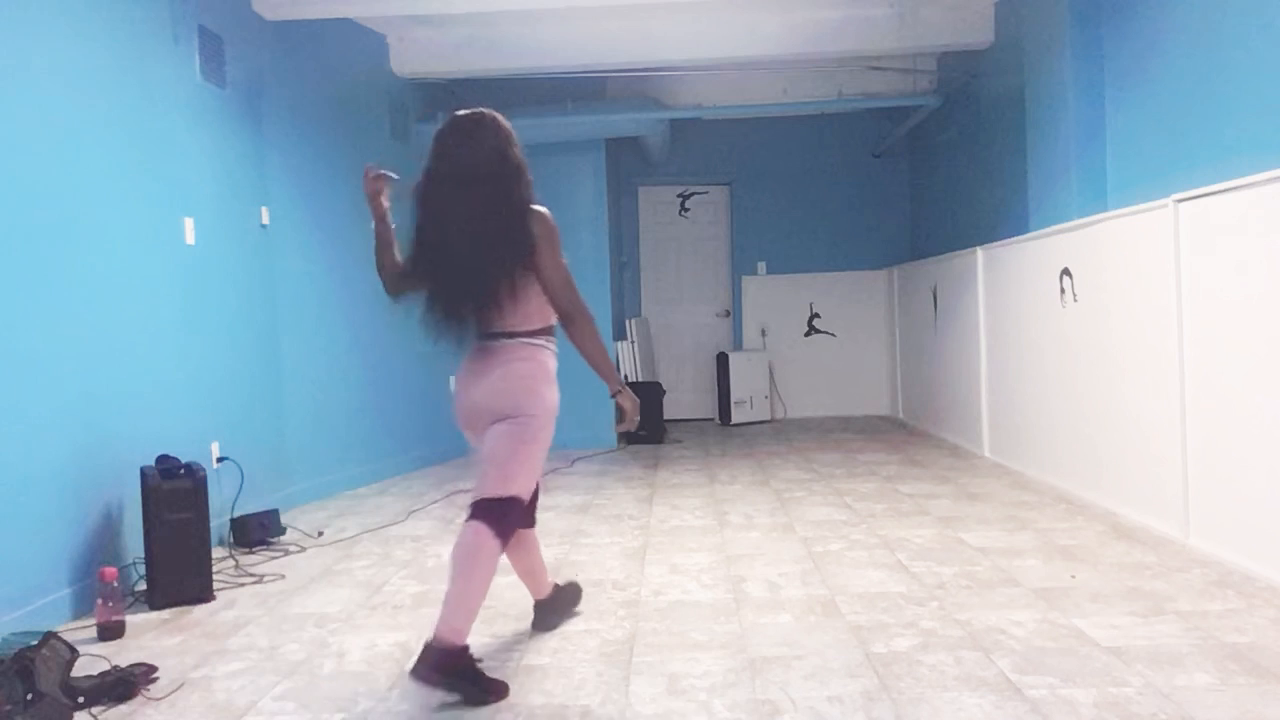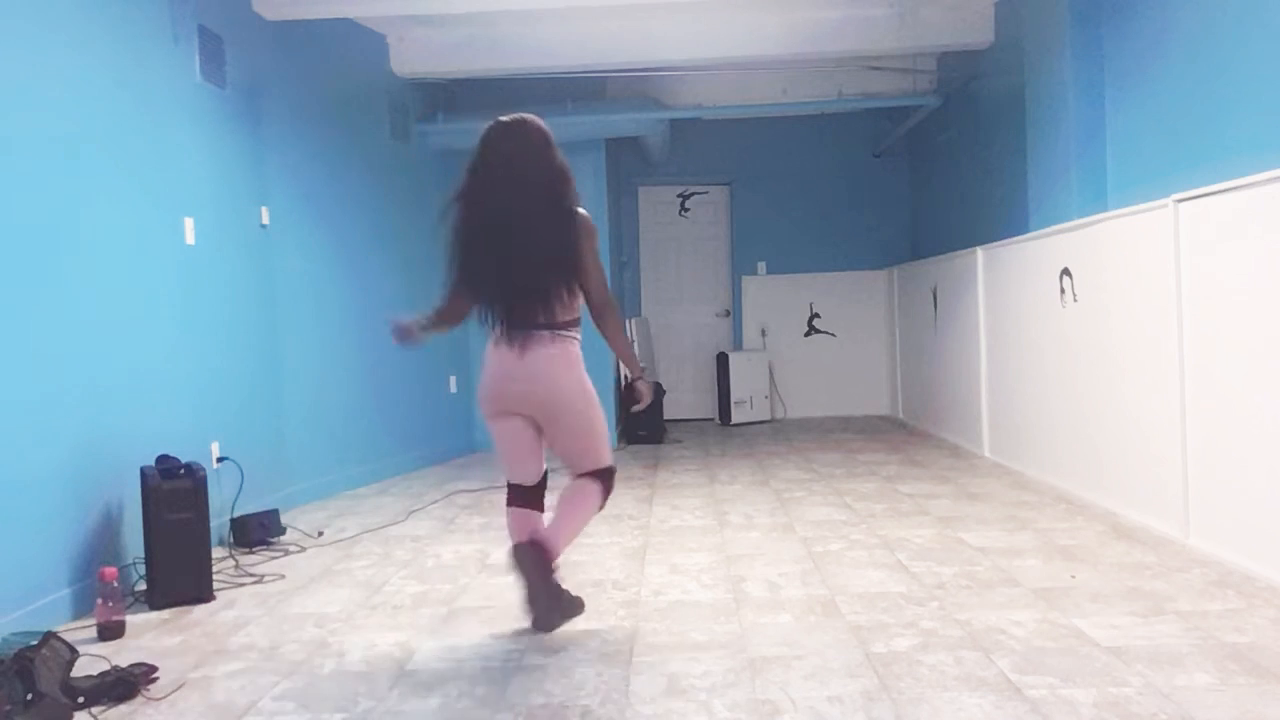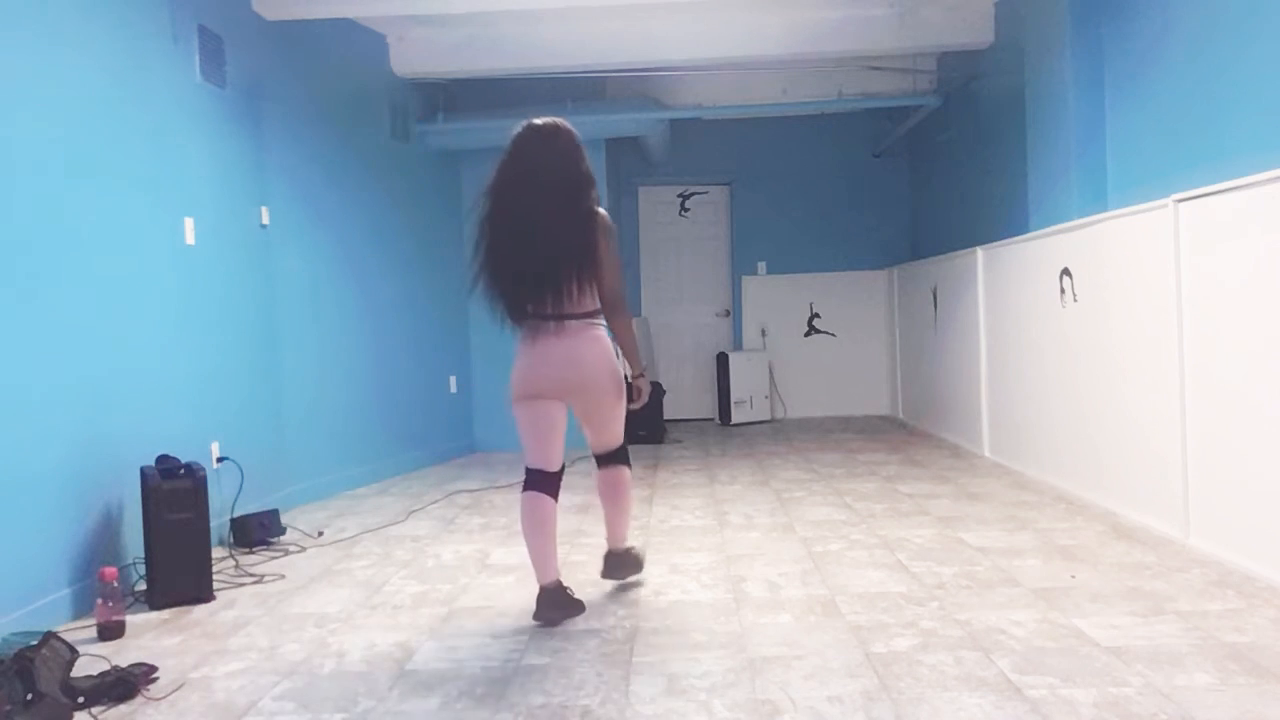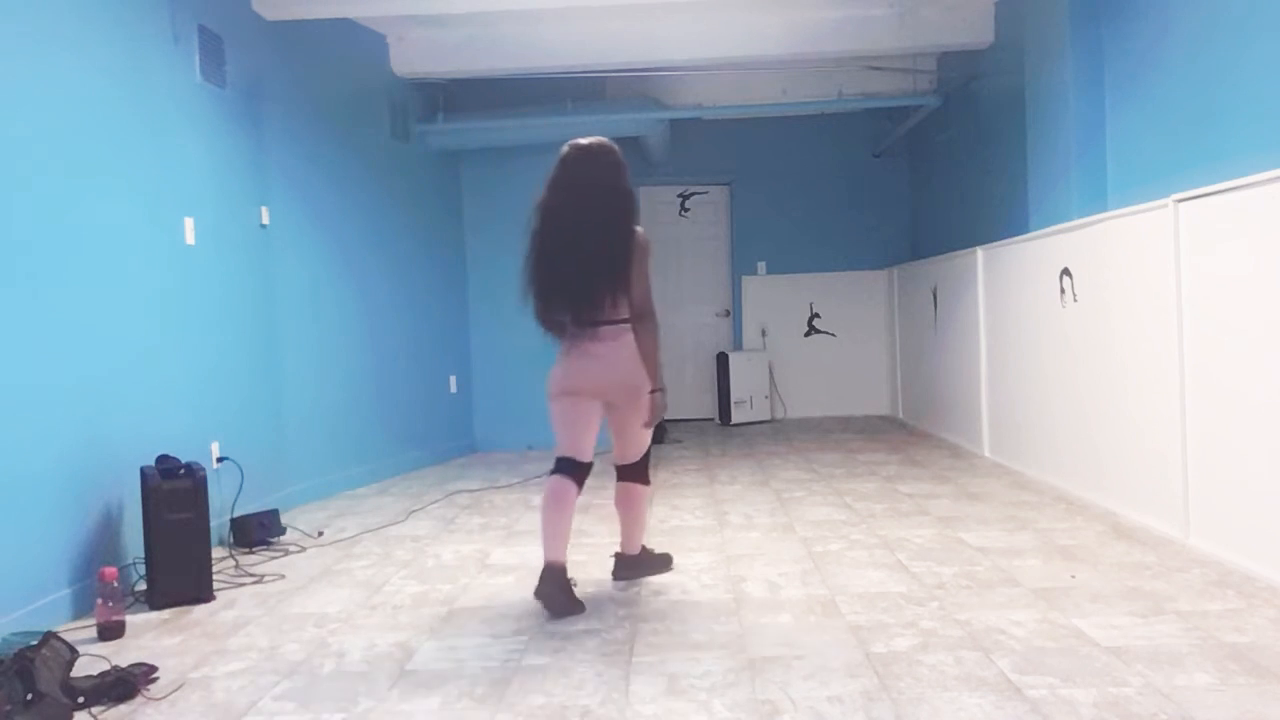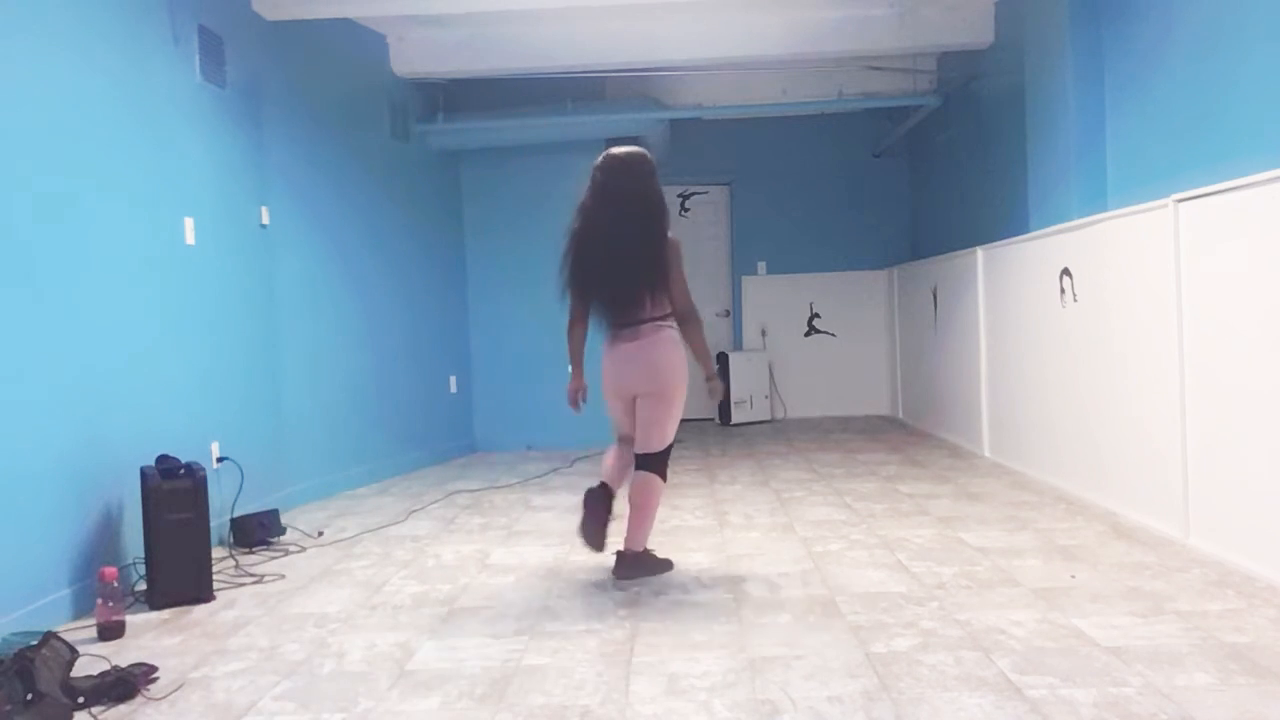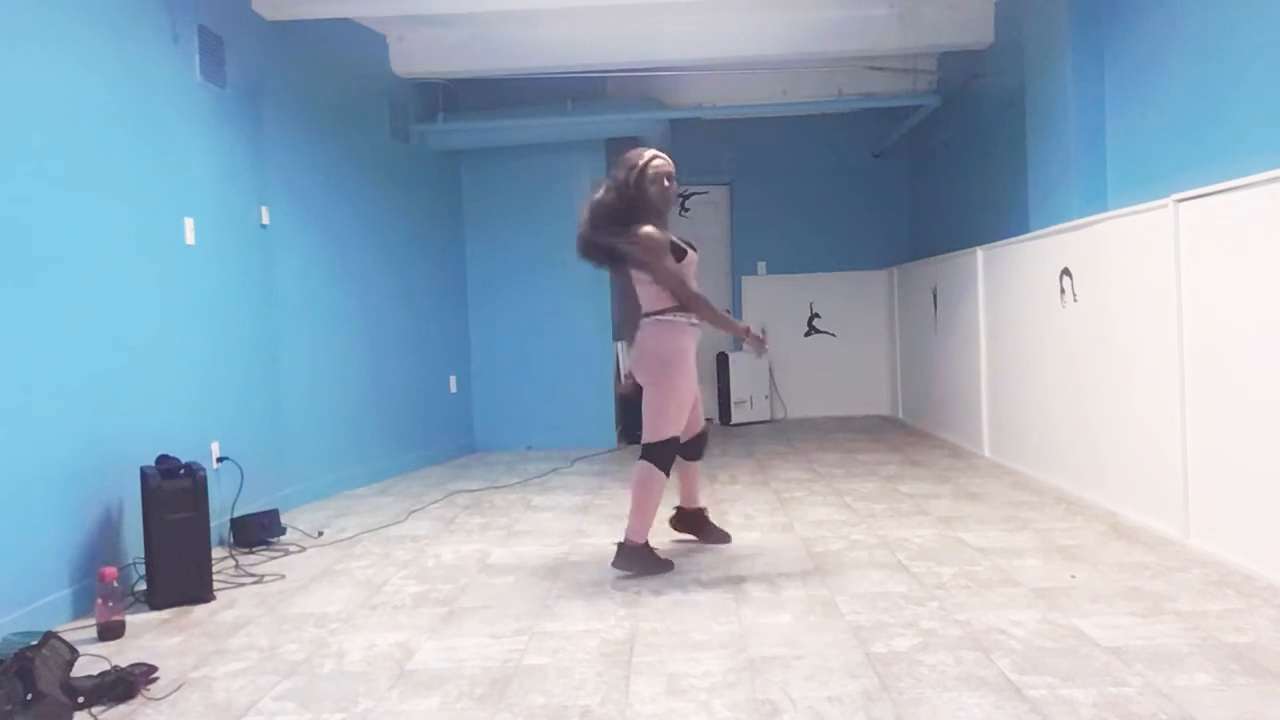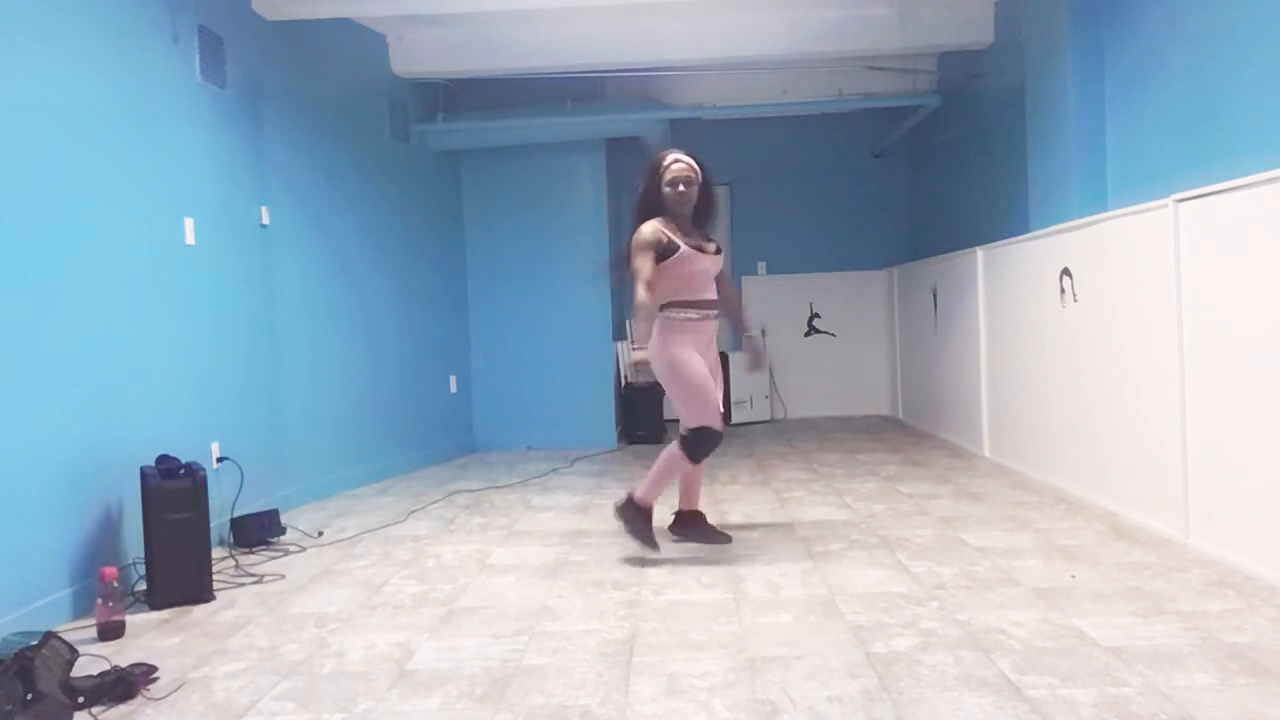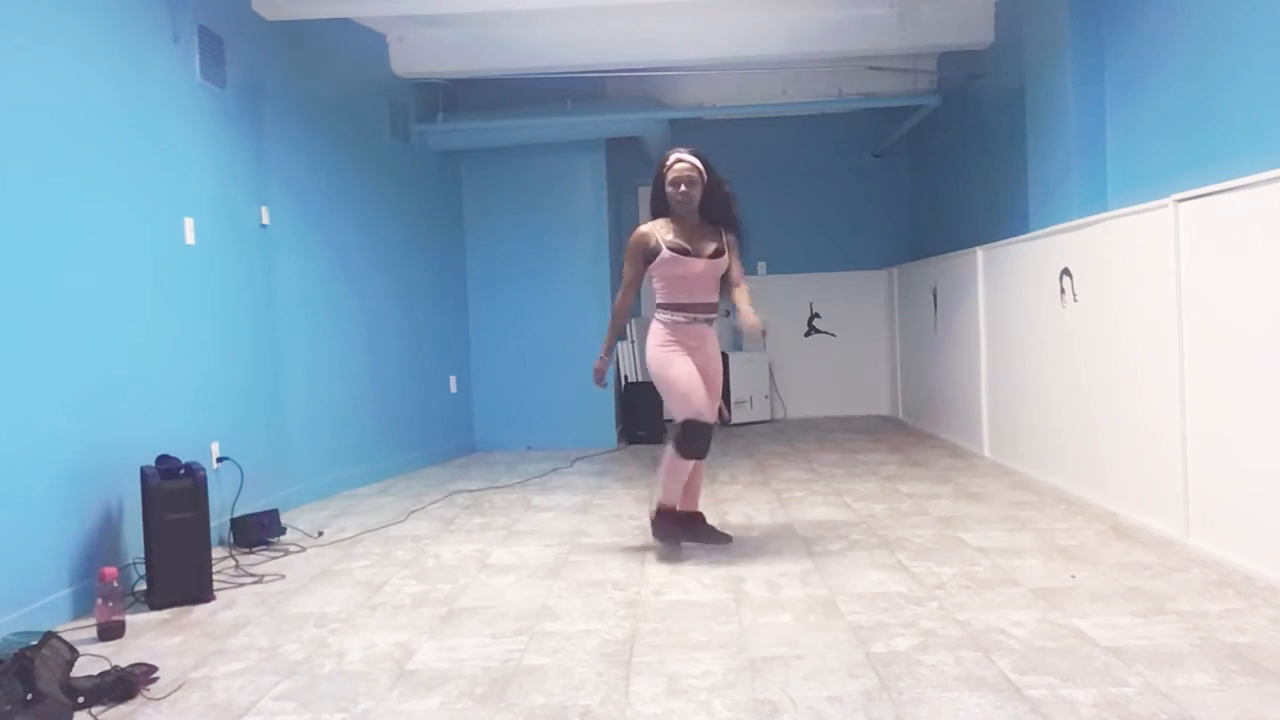
dt=0.3s
person 1, frame 1
left shoulder: (443, 228)
right shoulder: (531, 219)
left elbow: (395, 282)
right elbow: (571, 312)
left wrist: (379, 212)
right wrist: (616, 384)
left hip: (475, 380)
right hip: (525, 378)
left knee: (518, 496)
right knee: (497, 509)
left ankle: (545, 596)
right ankle: (445, 649)
person 1, frame 2
left shoulder: (478, 225)
right shoulder: (572, 223)
left elbow: (456, 309)
right elbow: (602, 305)
left wrist: (415, 329)
right wrist: (636, 368)
left hip: (499, 369)
right hip: (557, 367)
left knee: (523, 487)
right knee: (596, 474)
left ankle: (549, 594)
right ankle: (540, 548)
person 1, frame 3
left shoulder: (505, 224)
right shoulder: (593, 220)
left elbow: (511, 298)
right elbow: (613, 303)
right wrist: (637, 368)
left hip: (532, 359)
right hip: (587, 353)
left knee: (540, 472)
right knee: (612, 453)
left ankle: (550, 588)
right ankle: (618, 551)
person 1, frame 4
left shoulder: (549, 238)
right shoulder: (631, 239)
left elbow: (546, 313)
right elbow: (642, 315)
right wrist: (656, 383)
left hip: (572, 363)
right hip: (622, 360)
left knee: (568, 463)
right knee: (632, 462)
left ankle: (554, 570)
right ankle: (632, 554)
person 1, frame 5
left shoulder: (587, 242)
right shoulder: (661, 243)
left elbow: (578, 315)
right elbow: (684, 314)
left wrist: (575, 372)
right wrist: (710, 370)
left hip: (616, 359)
right hip: (659, 355)
left knee: (627, 440)
right knee: (653, 453)
left ankle: (603, 492)
right ankle: (633, 553)
person 1, frame 6
left shoulder: (644, 236)
right shoulder: (646, 236)
left elbow: (628, 304)
right elbow: (686, 295)
left wrist: (632, 358)
right wrist: (742, 329)
left hip: (664, 345)
right hip: (665, 346)
left knee: (694, 432)
right knee: (661, 443)
left ankle: (690, 512)
right ankle: (633, 545)
person 1, frame 7
left shoulder: (705, 234)
right shoulder: (650, 233)
left elbow: (719, 289)
right elbow: (642, 290)
left wrist: (749, 338)
right wrist: (640, 344)
left hip: (704, 340)
right hip: (674, 340)
left knee: (701, 428)
right knee: (704, 431)
left ankle: (688, 516)
right ankle: (639, 504)
person 1, frame 8
left shoulder: (722, 236)
right shoulder: (647, 235)
left elbow: (737, 282)
right elbow: (626, 297)
left wrist: (748, 313)
right wrist: (606, 351)
left hip: (707, 342)
right hip: (667, 339)
left knee: (702, 429)
right knee: (695, 424)
left ankle: (687, 515)
right ankle: (666, 508)
